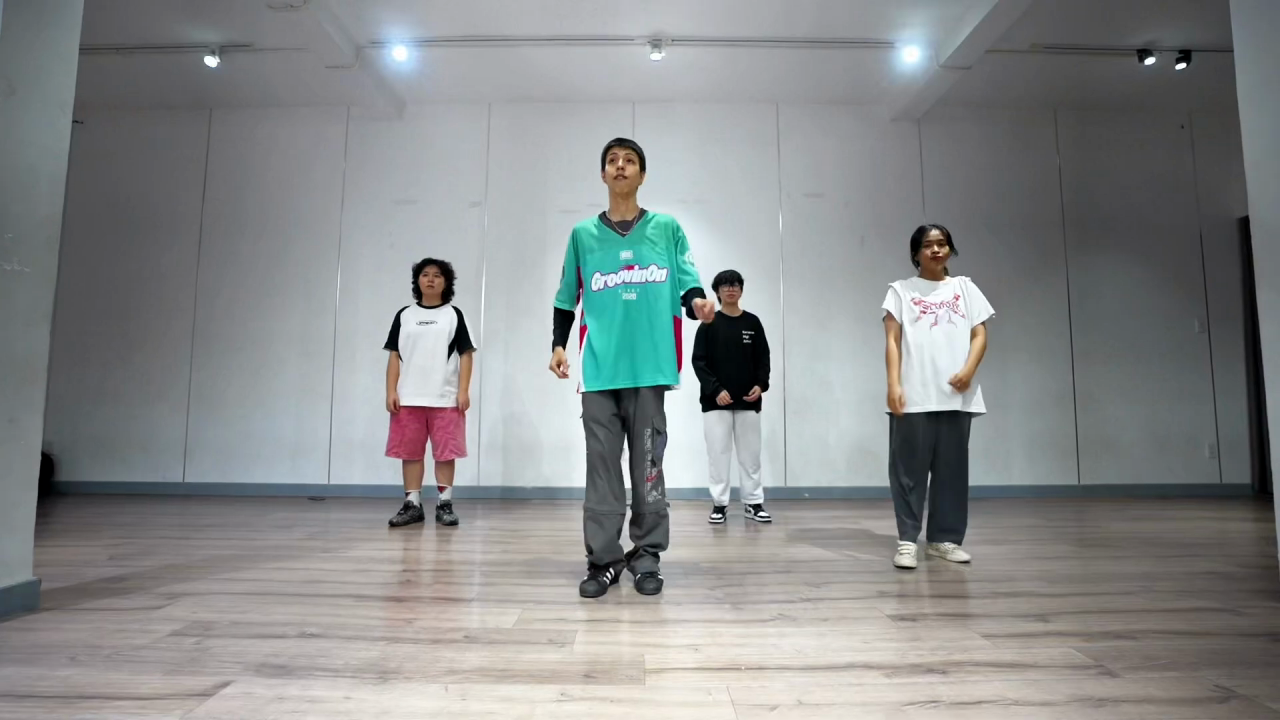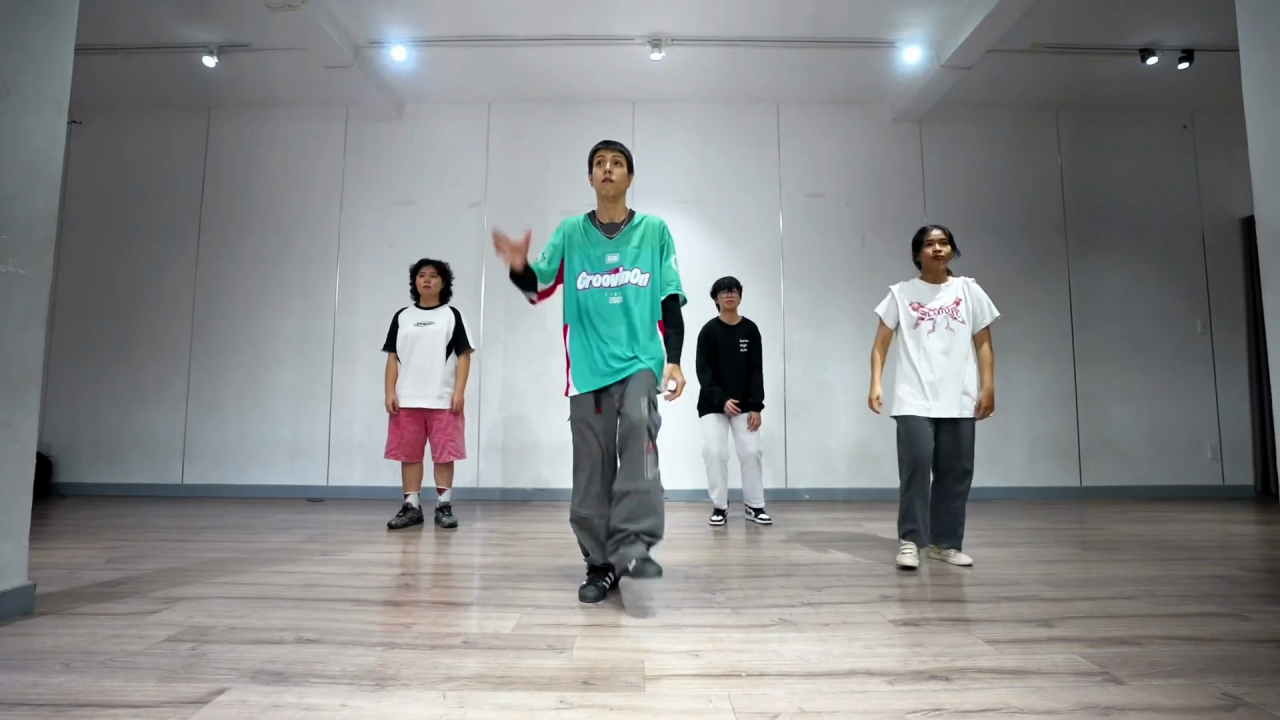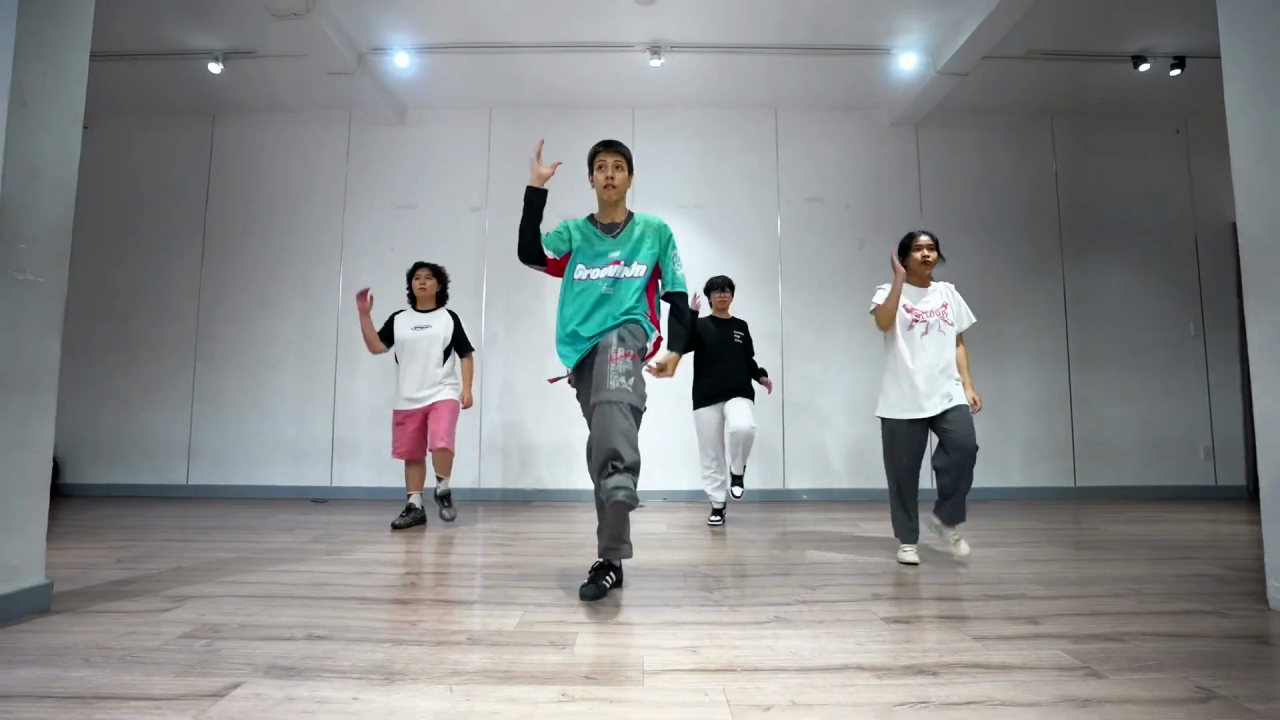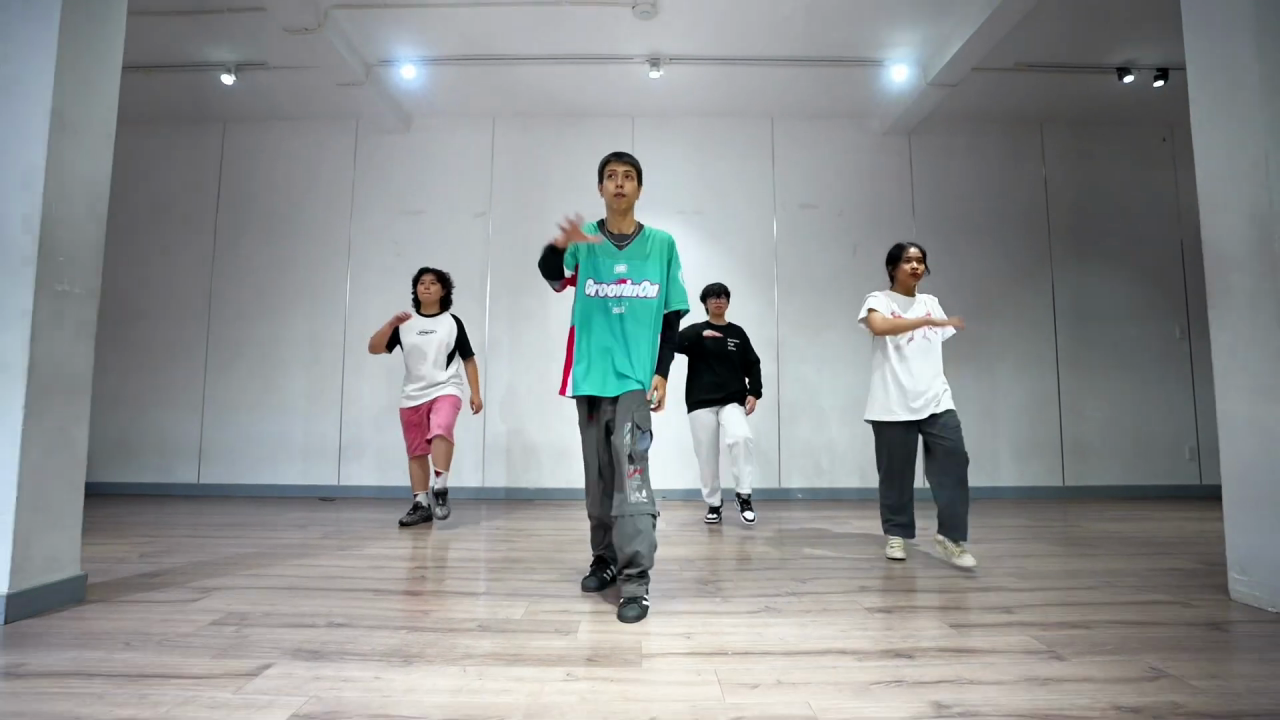
dt=0.3s
person 1, frame 1
left shoulder: (667, 228)
right shoulder: (582, 235)
left elbow: (687, 286)
right elbow: (566, 299)
left wrist: (700, 302)
right wrist: (558, 346)
left hip: (649, 366)
right hip: (598, 368)
left knee: (648, 463)
right knee: (601, 465)
left ankle: (646, 556)
right ankle: (604, 560)
person 1, frame 2
left shoulder: (654, 230)
right shoulder: (570, 232)
left elbow: (671, 300)
right elbow: (538, 287)
left wrist: (674, 359)
right wrist: (518, 267)
left hip: (638, 358)
right hip: (587, 367)
left knee: (638, 440)
right knee: (591, 468)
left ankle: (634, 547)
right ankle: (602, 564)
person 1, frame 3
left shoulder: (654, 229)
right shoulder: (572, 230)
left elbow: (676, 293)
right elbow: (530, 256)
left wrist: (676, 346)
right wrist: (536, 187)
left hip: (627, 334)
right hip: (583, 348)
right knee: (601, 452)
left ankle: (619, 474)
right ankle: (610, 558)
person 1, frame 4
left shoulder: (663, 243)
right shoulder: (583, 240)
left elbow: (673, 314)
right elbow: (554, 276)
left wrist: (663, 372)
right wrist: (558, 244)
left hip: (637, 376)
right hip: (590, 376)
left knee: (630, 472)
right knee: (600, 476)
left ankle: (635, 582)
right ankle: (607, 557)
person 2, frame 1
left shoulder: (965, 288)
right shoulder: (901, 291)
left elbow: (979, 336)
right elbow: (893, 340)
left wrist: (969, 370)
right wrist: (894, 385)
left hip: (956, 395)
right hip: (914, 395)
left knee: (953, 468)
right knee: (910, 469)
left ankle: (944, 538)
right ankle: (908, 540)
person 2, frame 2
left shoulder: (968, 289)
right shoulder: (901, 293)
left elbow: (983, 342)
right elbow: (881, 343)
left wrist: (988, 387)
right wrist: (875, 383)
left hip: (959, 399)
right hip: (914, 398)
left knee: (956, 471)
right knee: (916, 463)
left ankle: (945, 542)
right ankle: (911, 540)
person 2, frame 3
left shoulder: (949, 293)
right shoulder: (889, 293)
left elbow: (958, 344)
right elbow: (883, 323)
left wrist: (968, 385)
right wrist: (899, 281)
left hip: (947, 393)
right hip: (904, 397)
left knee: (963, 447)
right knee: (904, 469)
left ankle: (945, 517)
right ankle: (907, 539)
person 2, frame 4
left shoulder: (931, 304)
right shoulder: (878, 300)
right elbow: (879, 327)
right wrist: (928, 320)
left hip: (935, 398)
right hip: (894, 402)
left knee: (953, 458)
right knee: (895, 472)
left ankle: (951, 535)
right ankle: (896, 535)
person 3, frame 1
left shoulder: (454, 315)
right shoulder: (404, 315)
left elbow: (466, 355)
right elbow: (394, 356)
left wrist: (464, 391)
right wrist: (391, 391)
left hip: (445, 398)
right hip: (409, 397)
left knee: (445, 452)
right knee: (410, 452)
left ankle: (444, 504)
right ankle: (412, 504)
person 3, frame 2
left shoulder: (452, 315)
right shoulder: (402, 317)
left elbow: (463, 355)
right elbow: (392, 358)
left wrist: (459, 391)
right wrist: (390, 392)
left hip: (443, 399)
right hip: (407, 399)
left knee: (444, 453)
right knee: (408, 453)
left ankle: (443, 506)
right ankle: (411, 506)
person 3, frame 3
left shoulder: (449, 318)
right shoulder: (399, 319)
left elbow: (466, 355)
right elbow: (376, 347)
left wrist: (467, 388)
right wrist: (365, 315)
left hip: (443, 394)
right hip: (409, 397)
left knee: (442, 445)
right knee: (411, 454)
left ankle: (444, 492)
right ankle: (414, 507)
person 3, frame 4
left shoulder: (453, 322)
right shoulder: (404, 324)
left elbow: (468, 360)
right elbow: (374, 348)
left wrist: (476, 393)
right wrist: (390, 325)
left hip: (446, 389)
right hip: (413, 397)
left knee: (440, 432)
right knee: (417, 451)
left ankle: (440, 487)
right ankle: (421, 504)
person 4, frame 1
left shoulder: (752, 323)
right shoulder: (709, 324)
left elbow: (763, 358)
right elbow: (699, 361)
left wrist: (760, 384)
right wrist: (715, 390)
left hip: (747, 400)
right hip: (716, 400)
left knee: (750, 453)
right knee: (718, 452)
left ankle: (753, 503)
right ankle: (719, 504)
person 4, frame 2
left shoulder: (751, 330)
right shoulder: (709, 331)
left elbow: (756, 371)
right elbow: (703, 370)
left wrist: (756, 407)
right wrist: (722, 400)
left hip: (744, 405)
right hip: (713, 405)
left knee: (751, 453)
right knee: (713, 453)
left ankle: (754, 506)
right ankle: (719, 506)
person 4, frame 3
left shoulder: (741, 326)
right shoulder: (700, 324)
left wrist: (761, 375)
left hip: (738, 393)
right hip: (707, 397)
left knee: (744, 427)
right knee: (711, 453)
left ankle: (737, 471)
right ankle: (718, 504)
person 4, frame 4
left shoulder: (738, 333)
right shoulder: (696, 331)
left elbow: (752, 365)
right elbow: (674, 344)
left wrist: (754, 393)
right wrist: (701, 334)
left hip: (732, 400)
right hip: (701, 402)
left knee: (742, 437)
right knee: (706, 456)
left ankle: (744, 495)
right ankle: (714, 504)
